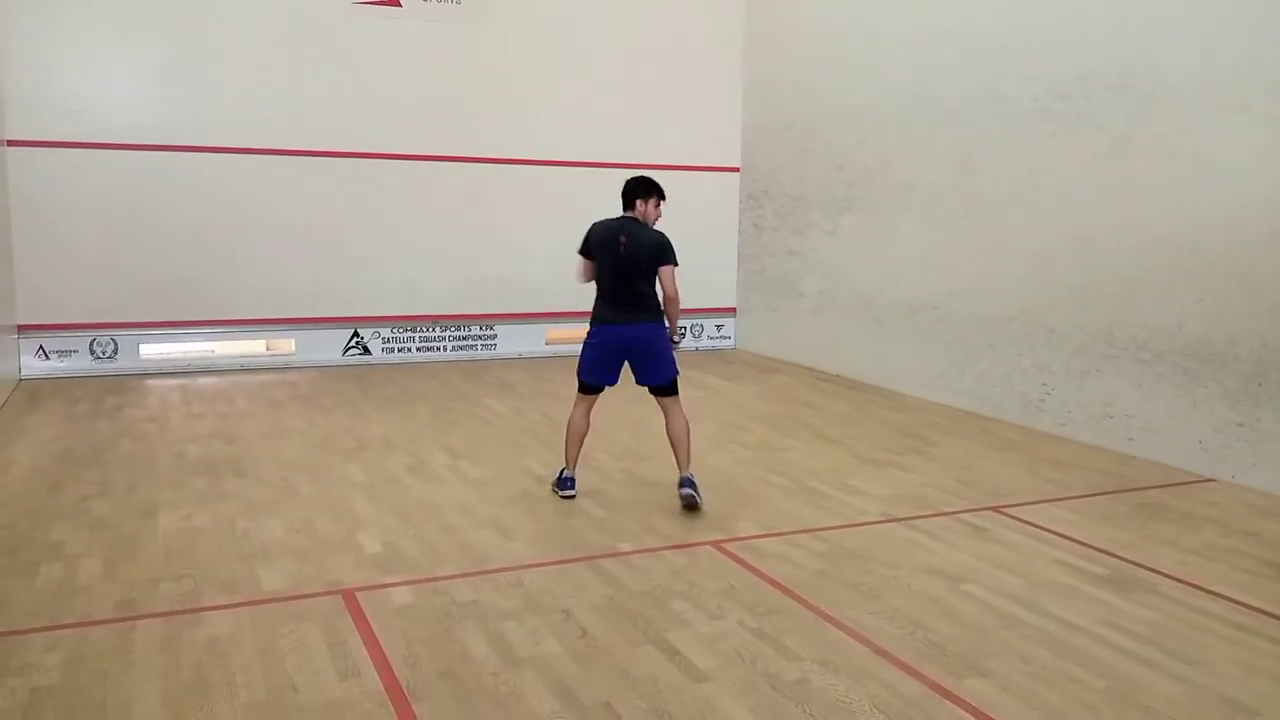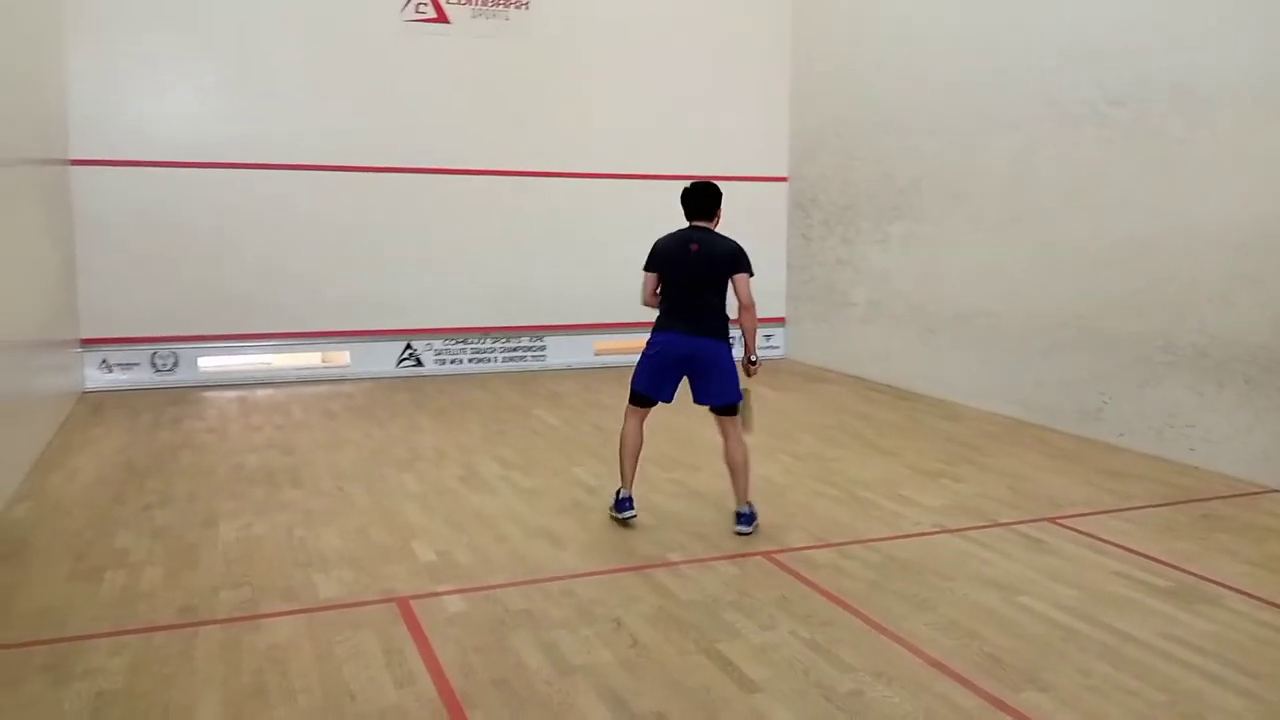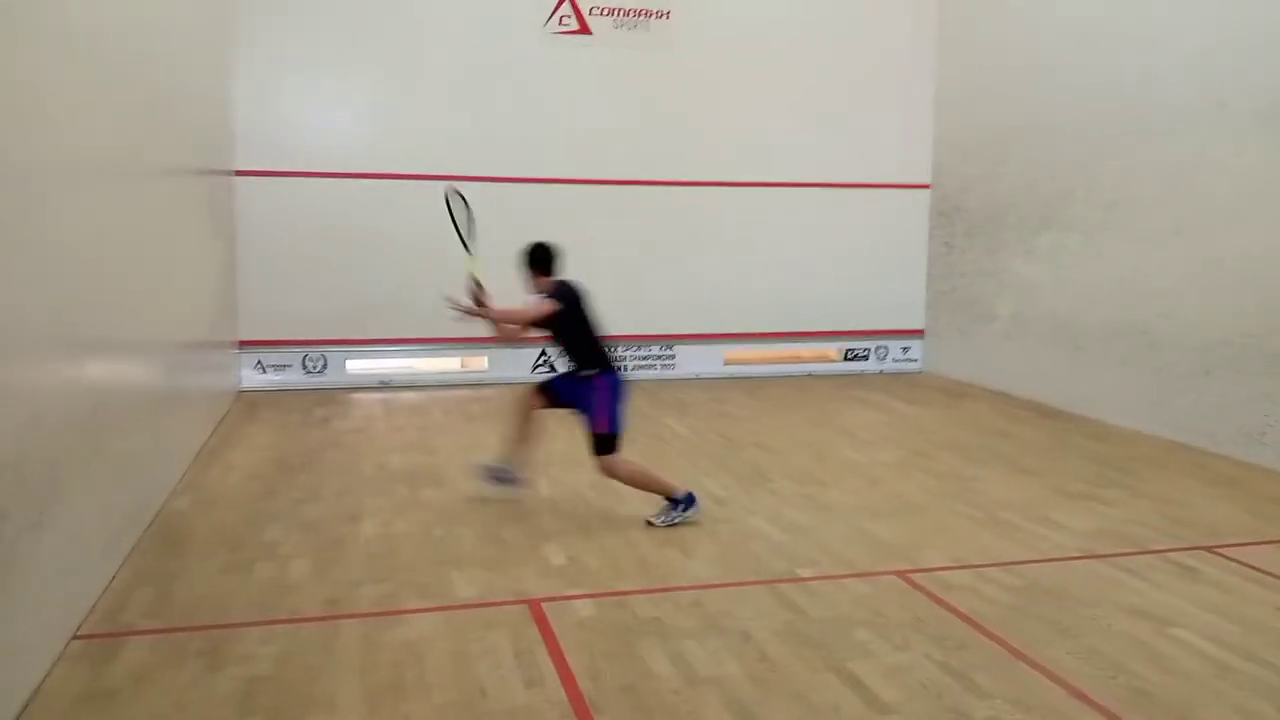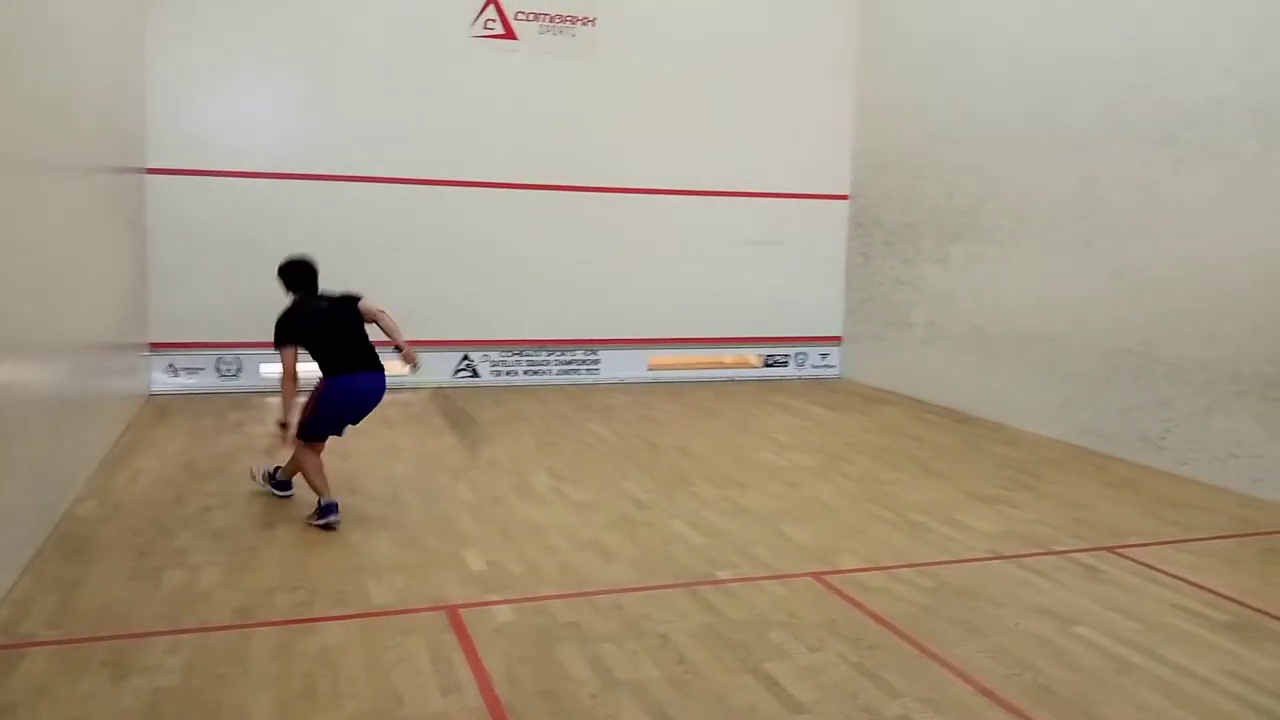
dt=0.7s
person 1, frame 1
left shoulder: (597, 231)
right shoulder: (658, 241)
left elbow: (586, 274)
right elbow: (670, 294)
right wrist: (673, 331)
left hip: (605, 329)
right hip: (648, 330)
left knee: (583, 403)
right knee: (672, 406)
left ankle: (568, 477)
right ankle: (686, 480)
person 1, frame 2
left shoulder: (664, 245)
right shoulder: (732, 250)
left elbow: (648, 298)
right elbow: (747, 305)
right wrist: (751, 355)
left hip: (668, 340)
right hip: (714, 345)
left knee: (634, 414)
right knee: (731, 429)
left ankle: (624, 499)
right ankle: (744, 512)
person 1, frame 3
left shoulder: (562, 292)
right shoulder: (547, 303)
left elbow: (521, 315)
right elbow: (510, 332)
left wrist: (479, 311)
right wrist: (484, 307)
left hip: (599, 380)
right hip: (582, 375)
left knee: (608, 463)
right knee: (528, 400)
left ankle: (681, 499)
right ankle: (510, 468)
person 1, frame 4
left shoulder: (289, 320)
right shoulder: (345, 301)
left elbow: (289, 374)
right elbow: (378, 313)
left wrist: (285, 420)
right wrist: (402, 346)
left hip: (342, 383)
right hip: (376, 381)
left knee: (303, 444)
right knee: (316, 432)
left ankle: (327, 505)
right ankle: (282, 478)
